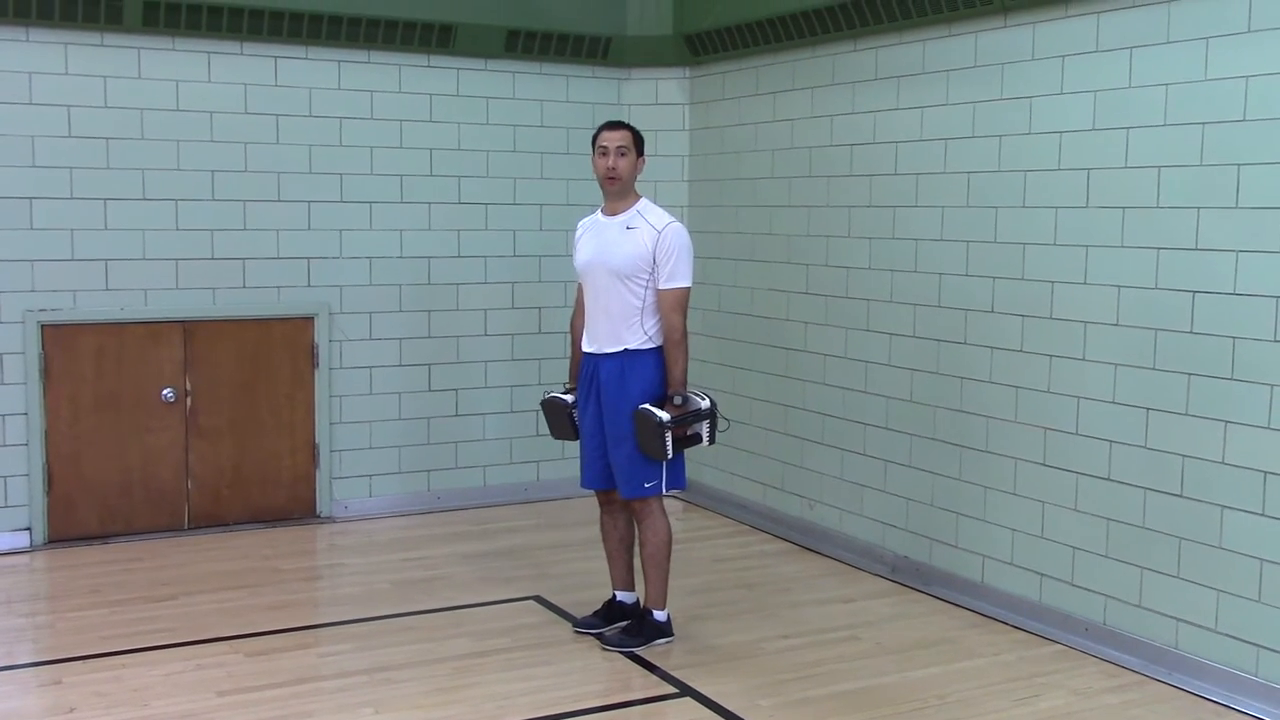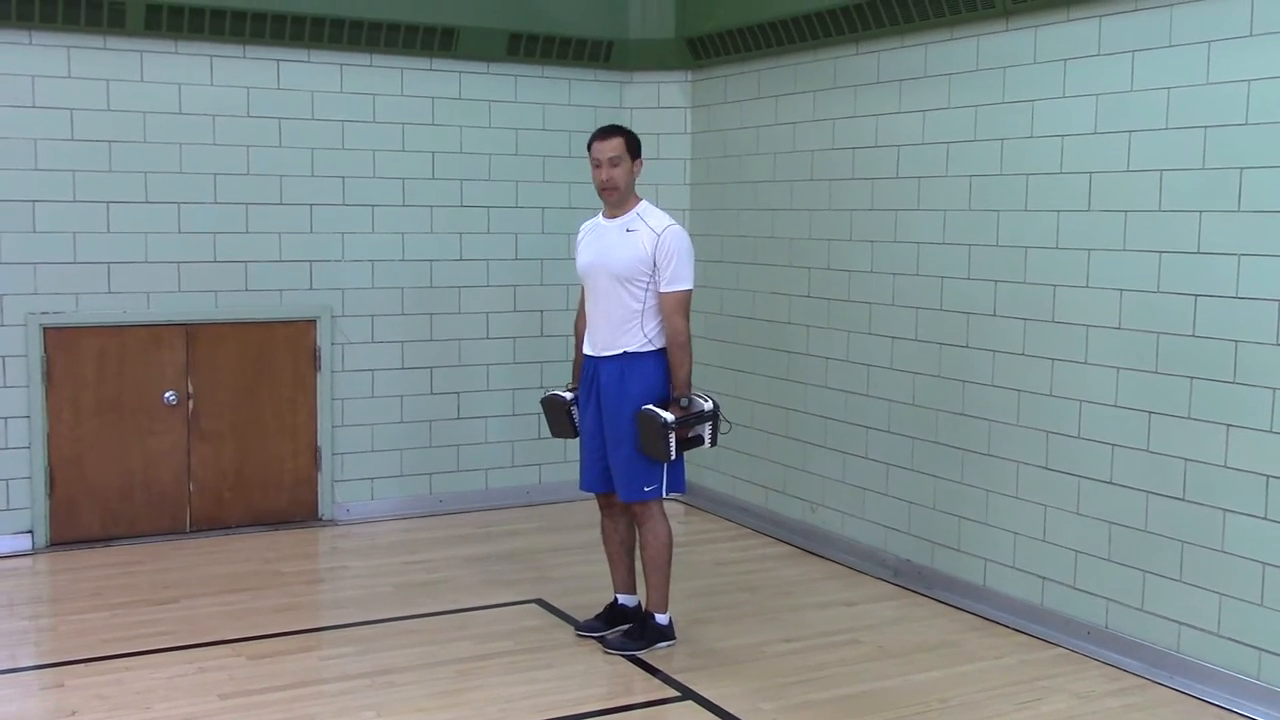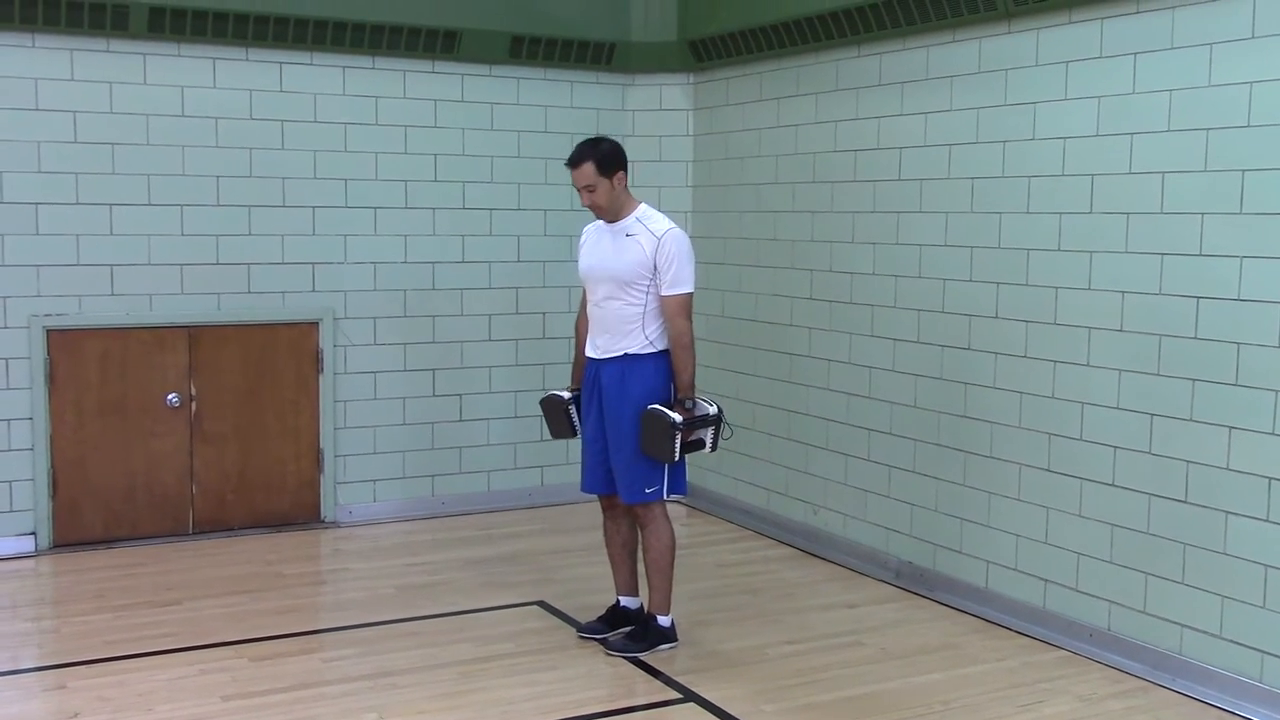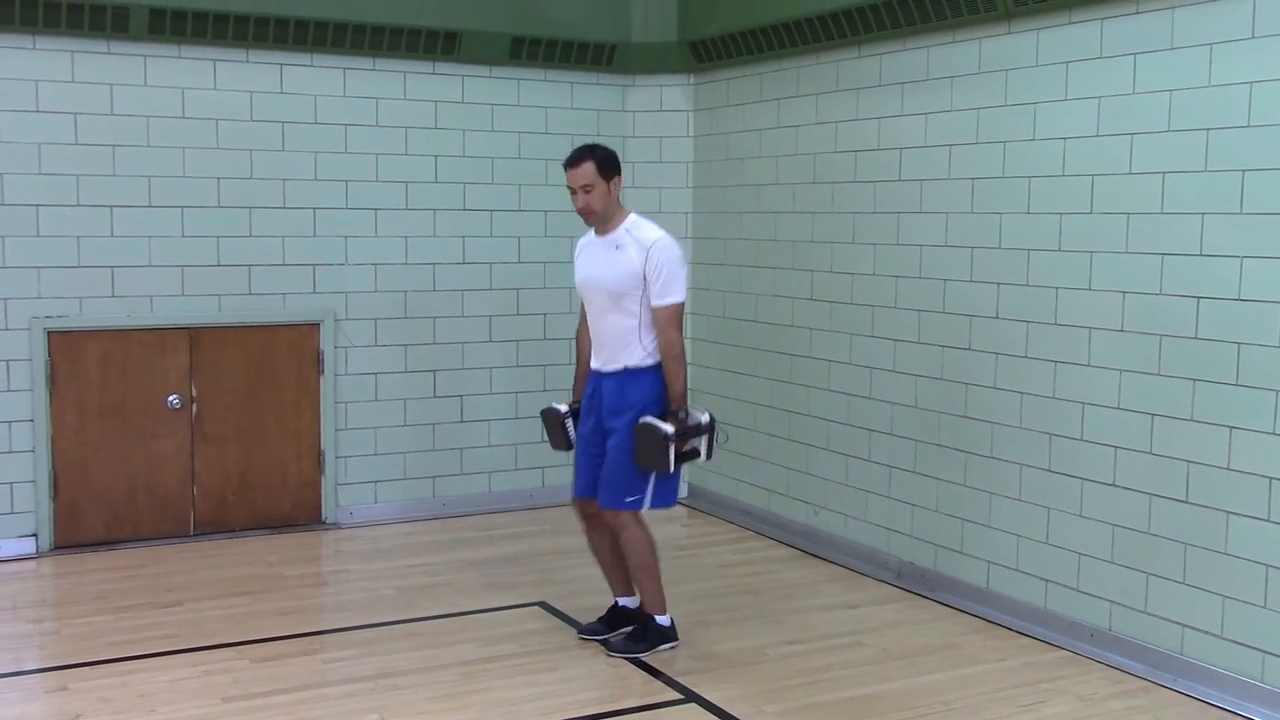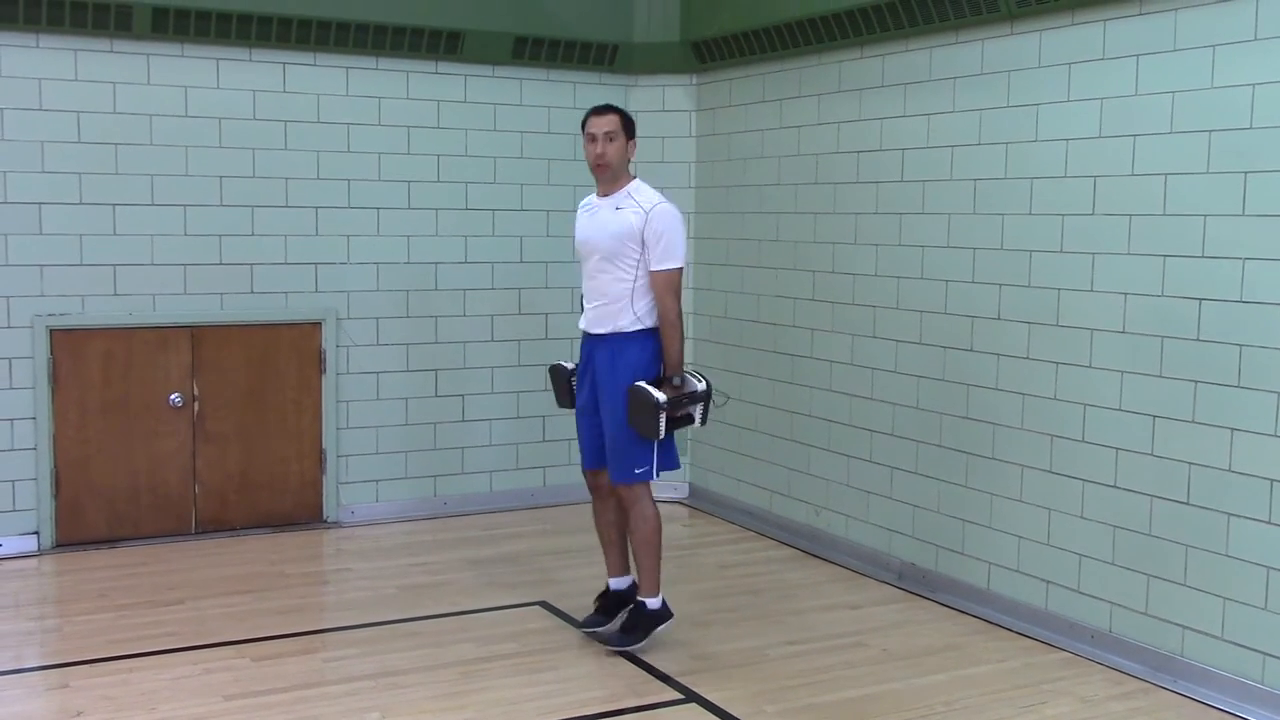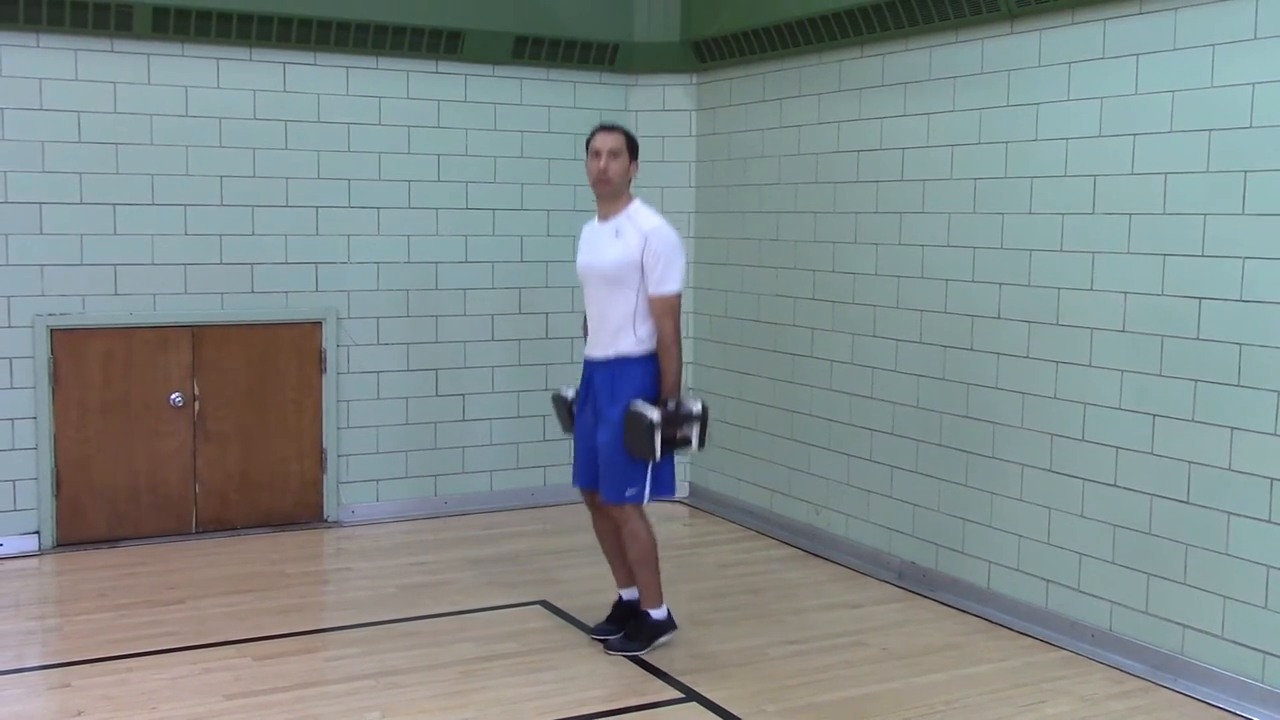
dt=0.3s
person 1, frame 1
left shoulder: (663, 230)
right shoulder: (585, 230)
left elbow: (674, 323)
left wrist: (676, 397)
right wrist: (574, 379)
left hip: (638, 372)
right hip: (594, 371)
left knee: (644, 499)
right knee: (608, 496)
left ankle: (656, 616)
right ankle: (622, 600)
person 1, frame 2
left shoulder: (663, 234)
right shoulder: (588, 233)
left elbow: (676, 324)
left wrist: (680, 398)
right wrist: (576, 380)
left hip: (639, 375)
right hip: (596, 374)
left knee: (644, 503)
right knee: (609, 498)
left ankle: (658, 620)
right ankle: (624, 604)
person 1, frame 3
left shoulder: (663, 237)
right shoulder: (591, 235)
left elbow: (679, 326)
left wrist: (684, 400)
right wrist: (576, 380)
left hip: (641, 376)
right hip: (599, 375)
left knee: (646, 504)
right knee: (612, 500)
left ankle: (660, 621)
right ankle: (627, 605)
person 1, frame 4
left shoulder: (654, 247)
right shoulder: (584, 247)
left elbow: (671, 337)
left wrist: (678, 413)
right wrist: (578, 395)
left hip: (640, 389)
right hip: (601, 388)
left knee: (619, 513)
right knee: (589, 508)
left ankle: (659, 621)
right ankle: (627, 604)
person 1, frame 5
left shoulder: (653, 211)
right shoulder: (586, 209)
left elbow: (668, 302)
left wrist: (673, 379)
left hip: (633, 352)
right hip: (594, 351)
left knee: (631, 484)
right knee: (598, 479)
left ankle: (650, 603)
right ankle: (618, 588)
person 1, frame 6
left shoulder: (653, 232)
right shoulder: (590, 232)
left elbow: (666, 324)
left wrist: (668, 400)
left hip: (633, 376)
right hip: (595, 373)
left knee: (623, 504)
right knee: (596, 497)
left ankle: (655, 614)
right ankle: (629, 598)
